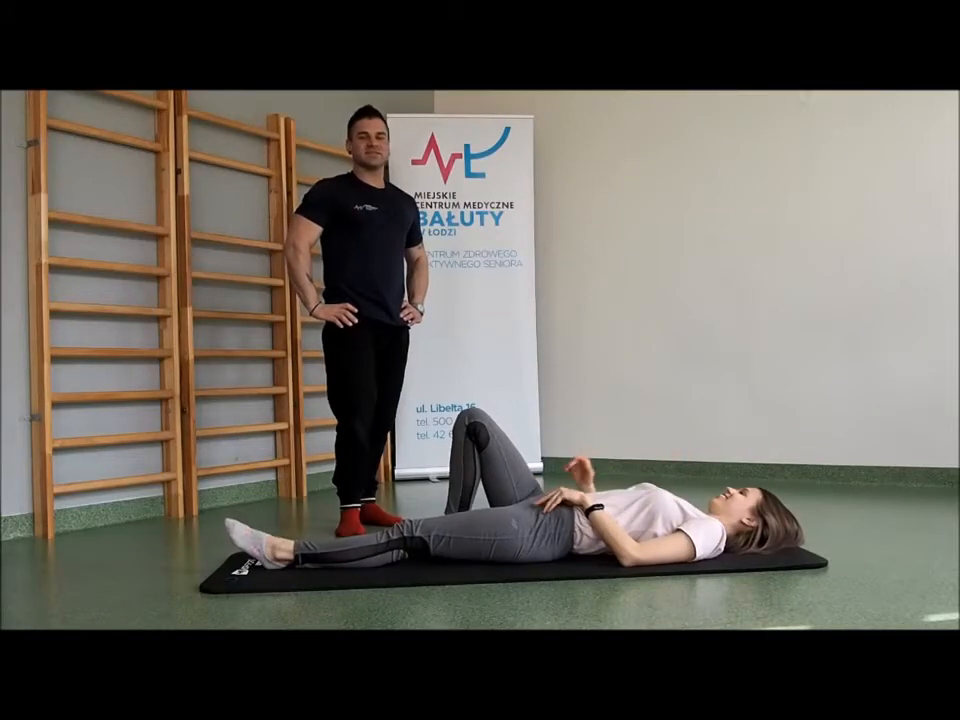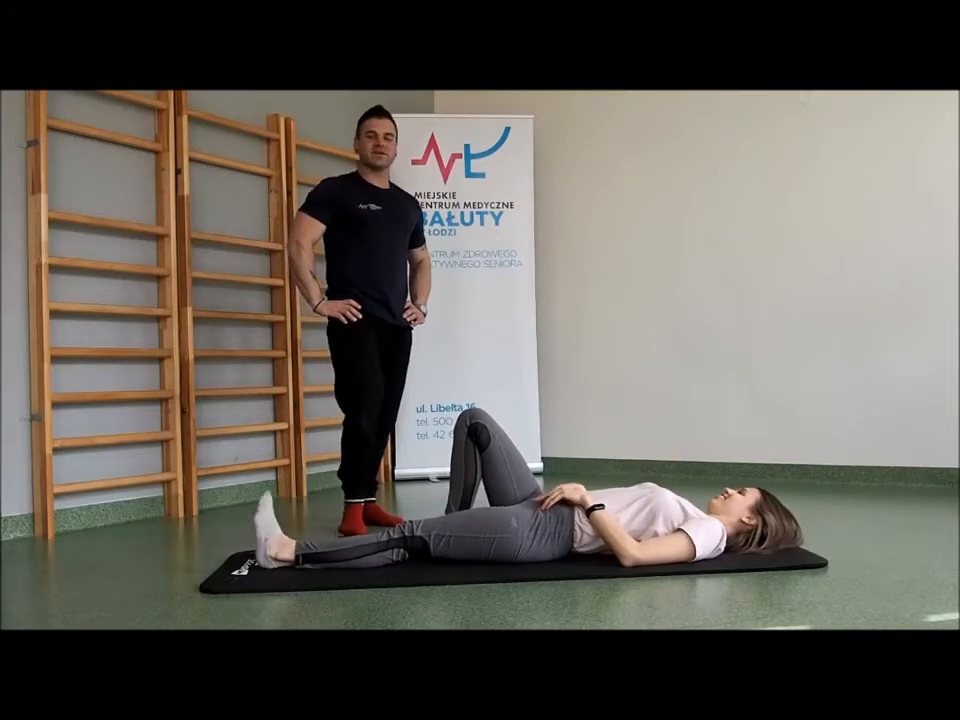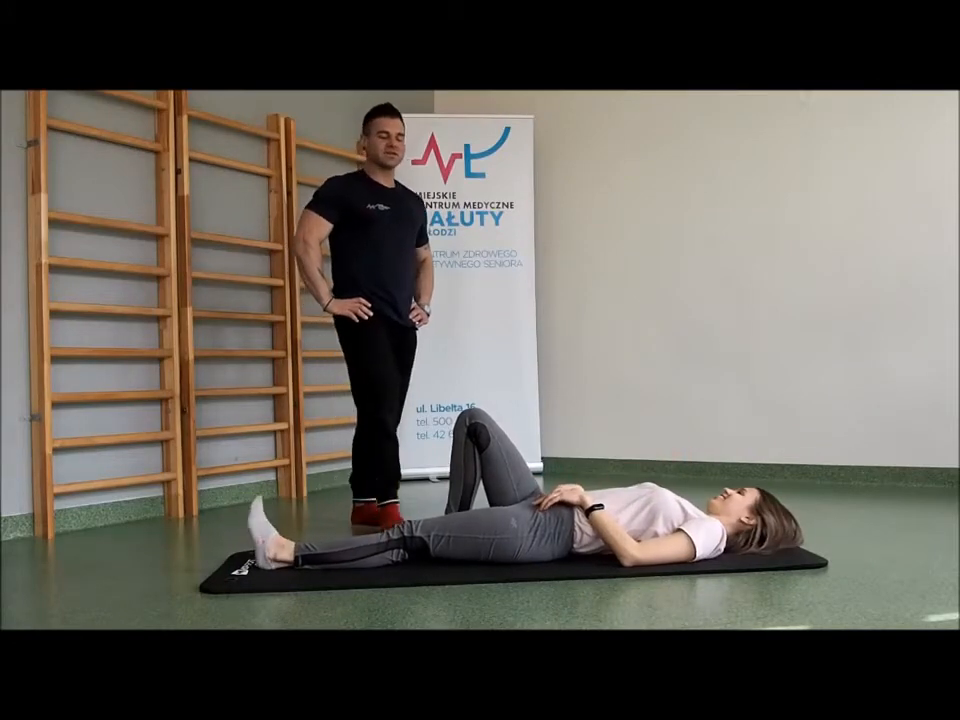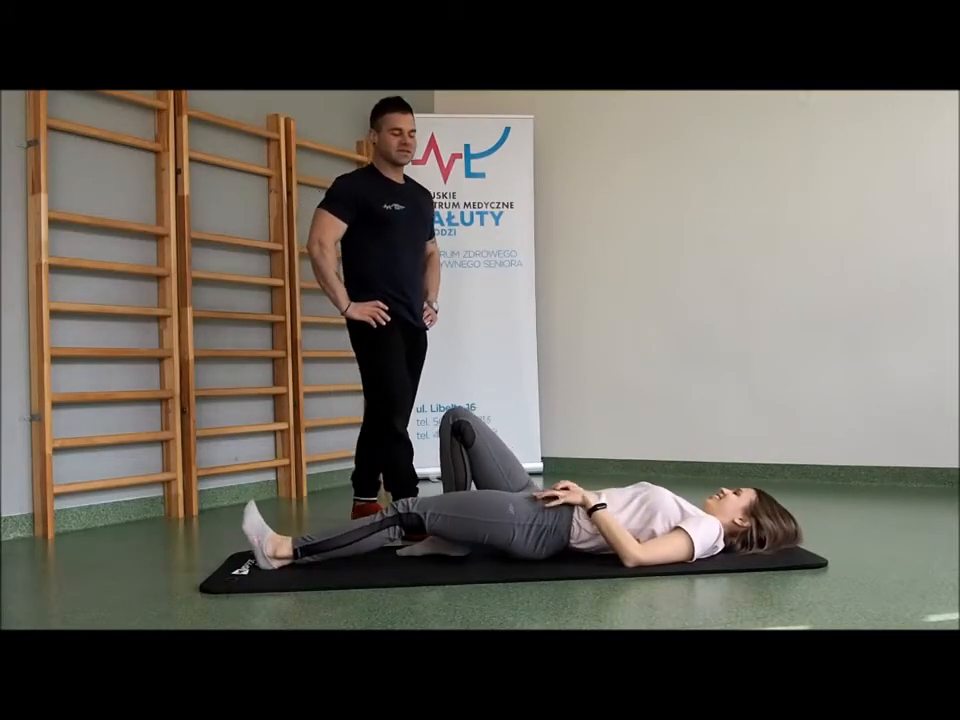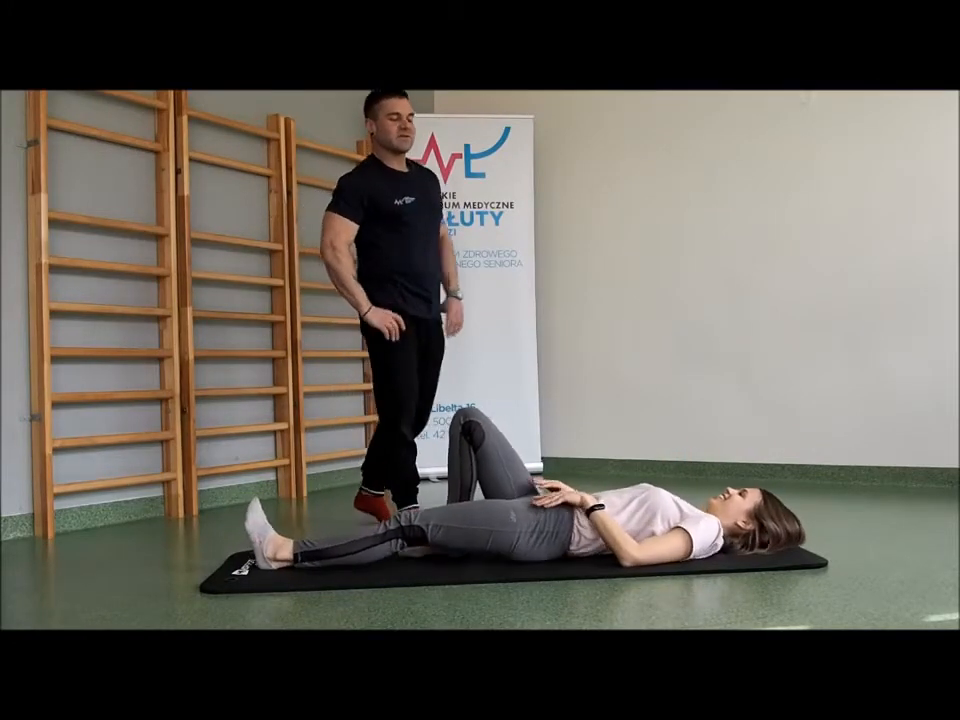
dt=0.3s
person 1, frame 1
left shoulder: (710, 535)
right shoulder: (690, 516)
left elbow: (633, 555)
left wrist: (587, 501)
right wrist: (586, 483)
left hip: (546, 534)
right hip: (544, 508)
left knee: (408, 536)
right knee: (472, 422)
left ankle: (286, 553)
right ankle: (450, 534)
person 1, frame 2
left shoulder: (709, 537)
right shoulder: (690, 514)
left elbow: (633, 555)
left wrist: (587, 501)
right wrist: (578, 491)
left hip: (546, 534)
right hip: (545, 507)
left knee: (411, 536)
right knee: (473, 421)
left ankle: (289, 552)
right ankle: (454, 535)
person 1, frame 3
left shoulder: (709, 536)
right shoulder: (691, 517)
left elbow: (632, 555)
left wrist: (587, 500)
right wrist: (578, 495)
left hip: (545, 534)
right hip: (544, 509)
left knee: (411, 537)
right knee: (473, 422)
left ankle: (288, 554)
right ankle: (452, 534)
person 1, frame 4
left shoulder: (707, 534)
right shoulder: (690, 516)
left elbow: (637, 556)
left wrist: (589, 502)
right wrist: (582, 492)
left hip: (542, 526)
right hip: (540, 503)
left knee: (406, 512)
right knee: (457, 422)
left ankle: (286, 550)
right ankle: (450, 538)
person 1, frame 5
left shoulder: (706, 532)
right shoulder: (691, 515)
left elbow: (633, 555)
left wrist: (585, 502)
right wrist: (571, 491)
left hip: (545, 532)
right hip: (545, 509)
left knee: (408, 523)
right knee: (468, 421)
left ankle: (286, 552)
right ankle: (451, 537)
person 2, frame 1
left shoulder: (404, 203)
right shoulder: (330, 192)
left elbow: (418, 259)
right elbow: (296, 248)
left wrist: (418, 304)
right wrist: (316, 305)
left hip: (394, 326)
right hip: (351, 324)
left knee: (382, 417)
right knee: (356, 415)
left ankle: (367, 500)
right ankle: (350, 510)
person 2, frame 2
left shoulder: (408, 204)
right shoulder: (335, 191)
left elbow: (421, 260)
right elbow: (298, 245)
left wrist: (420, 304)
right wrist: (319, 301)
left hip: (397, 325)
right hip: (354, 320)
left knee: (385, 415)
right knee: (364, 408)
left ankle: (367, 500)
right ankle: (354, 506)
person 2, frame 3
left shoulder: (412, 202)
right shoulder: (341, 190)
left elbow: (424, 260)
right elbow: (304, 243)
left wrist: (424, 304)
right wrist: (328, 300)
left hip: (403, 323)
right hip: (363, 318)
left knee: (384, 414)
right knee: (381, 407)
left ankle: (365, 502)
right ankle: (388, 505)
person 2, frame 4
left shoulder: (421, 196)
right shoulder: (353, 187)
right elbow: (319, 245)
left wrist: (431, 302)
right wrist: (346, 304)
left hip: (413, 322)
right hip: (375, 319)
left knee: (384, 413)
right knee: (392, 412)
left ankle: (365, 500)
person 2, frame 5
left shoulder: (427, 179)
right shoulder: (359, 183)
right elbow: (333, 249)
left wrist: (453, 293)
right wrist: (366, 309)
left hip: (429, 316)
right hip: (391, 317)
left knee: (416, 413)
right knee: (400, 412)
left ankle: (371, 490)
right ankle: (409, 510)
